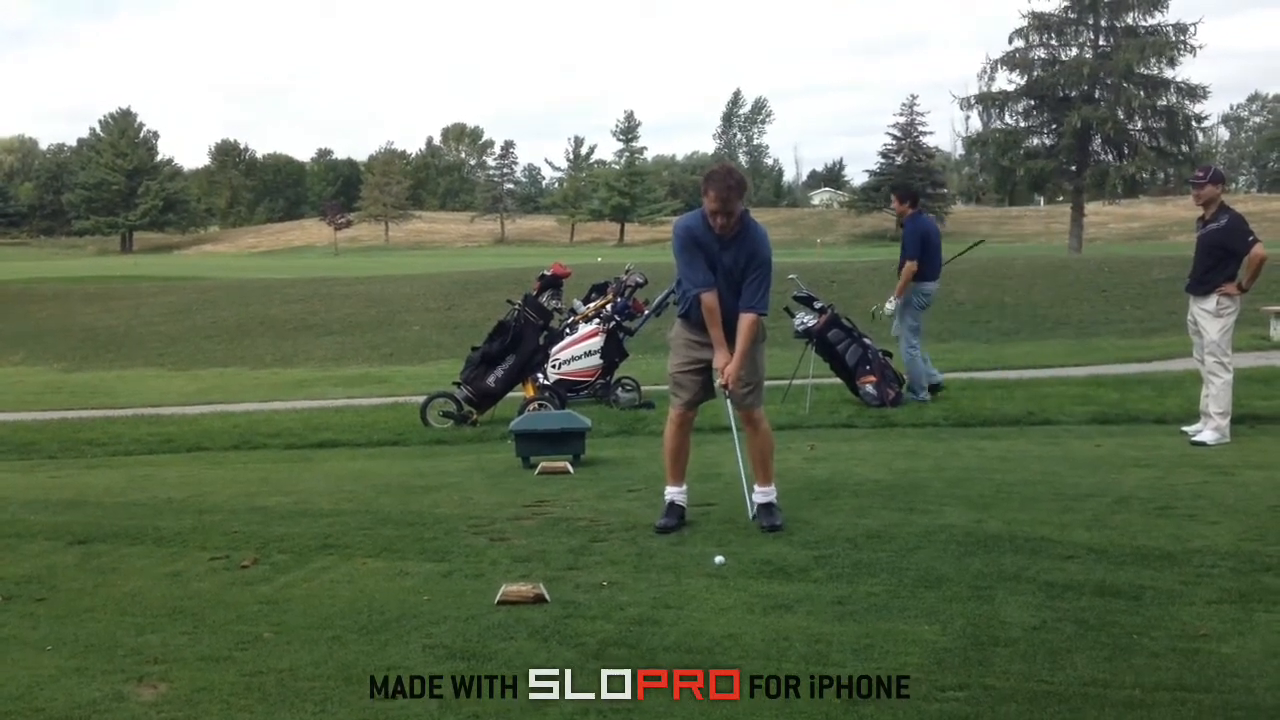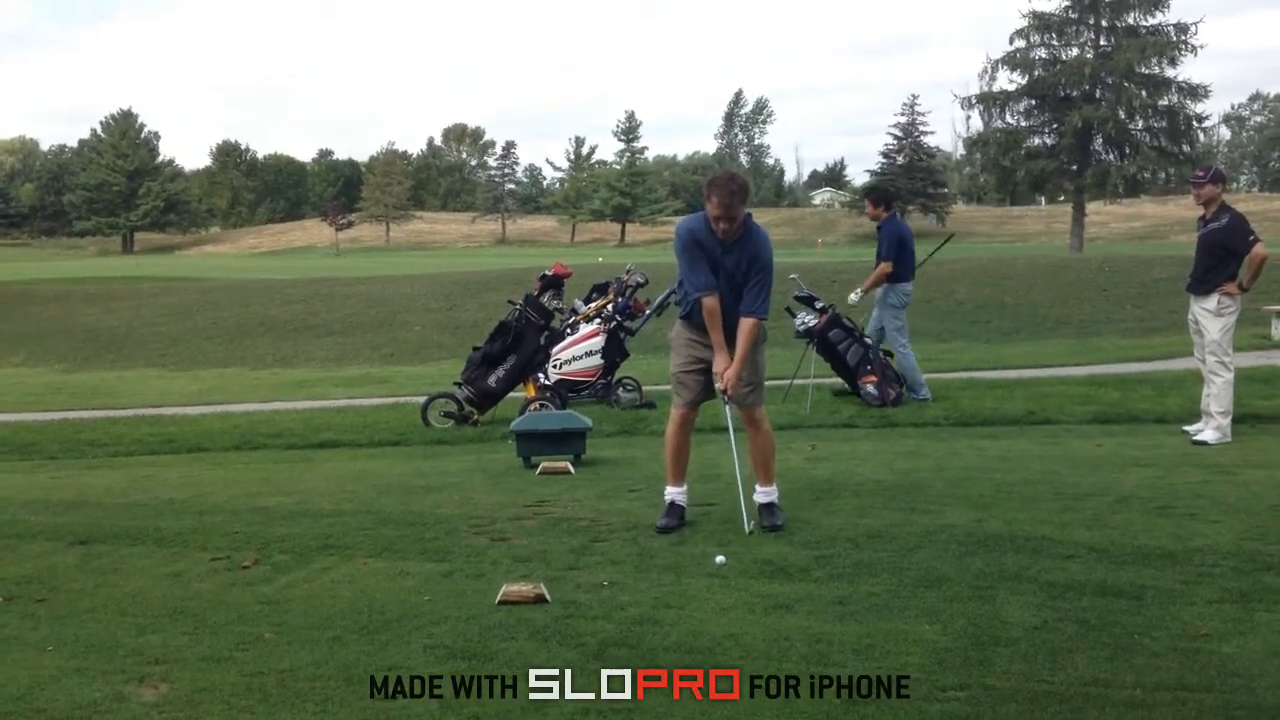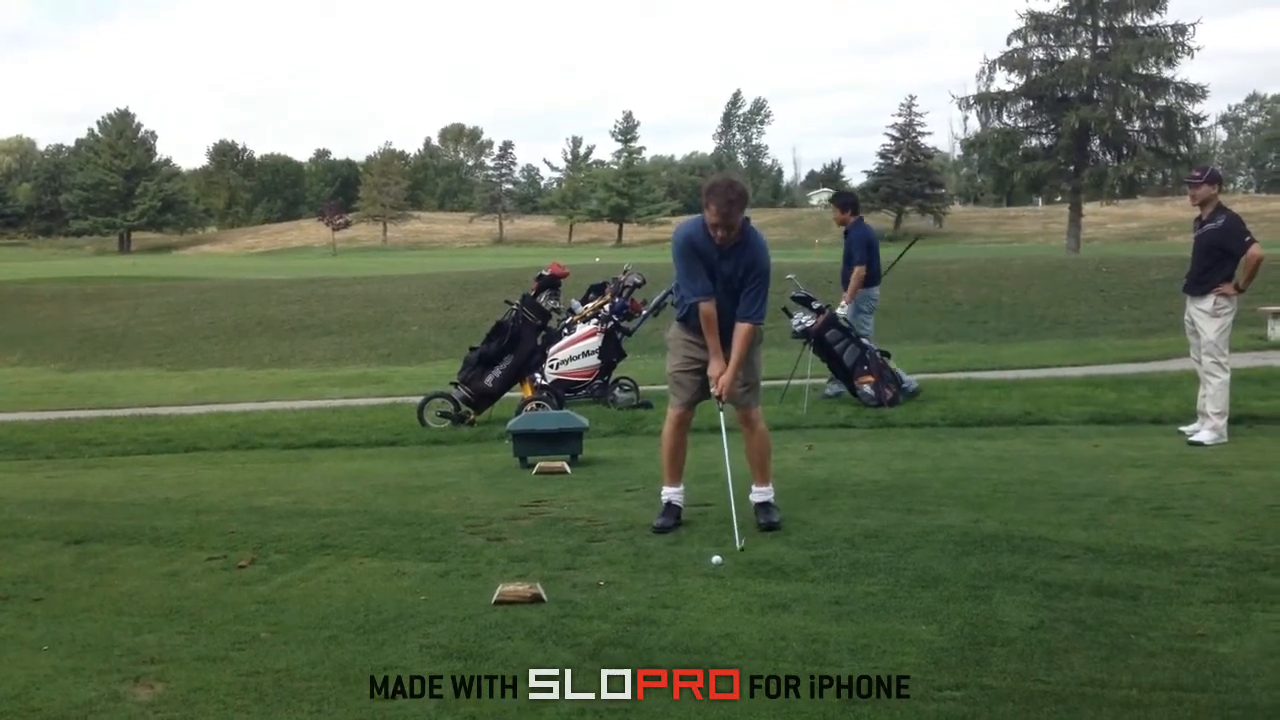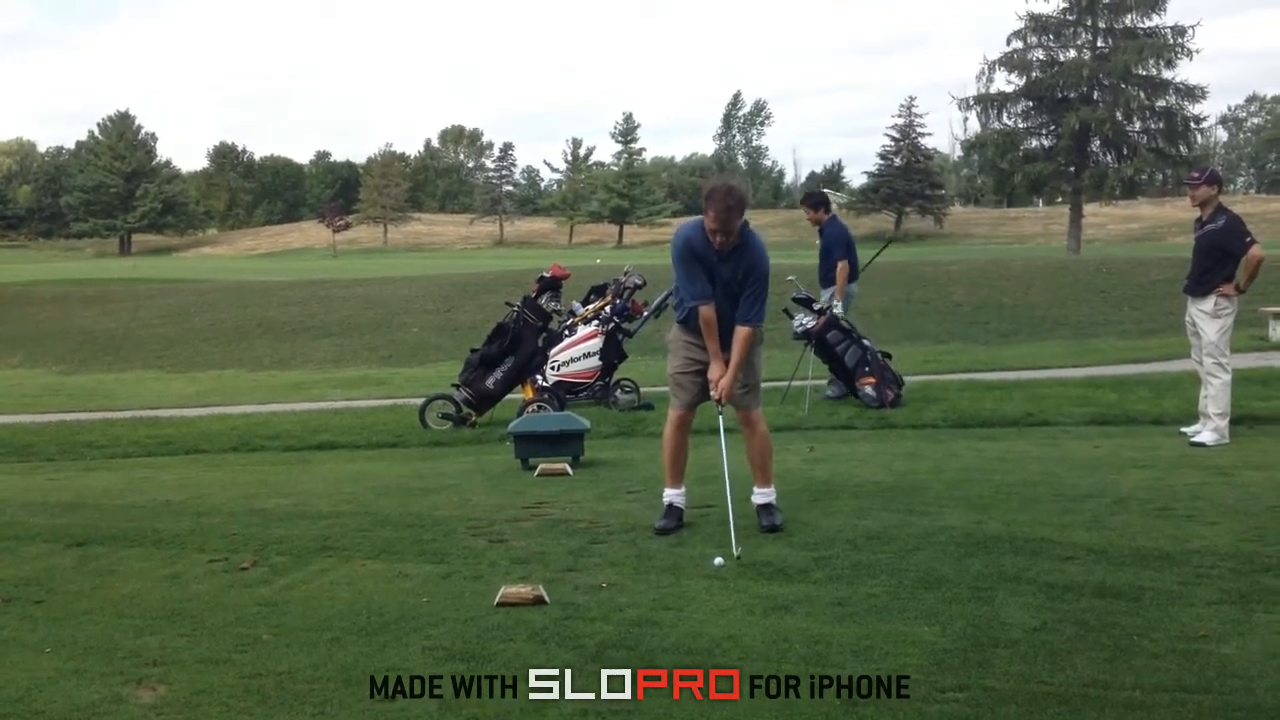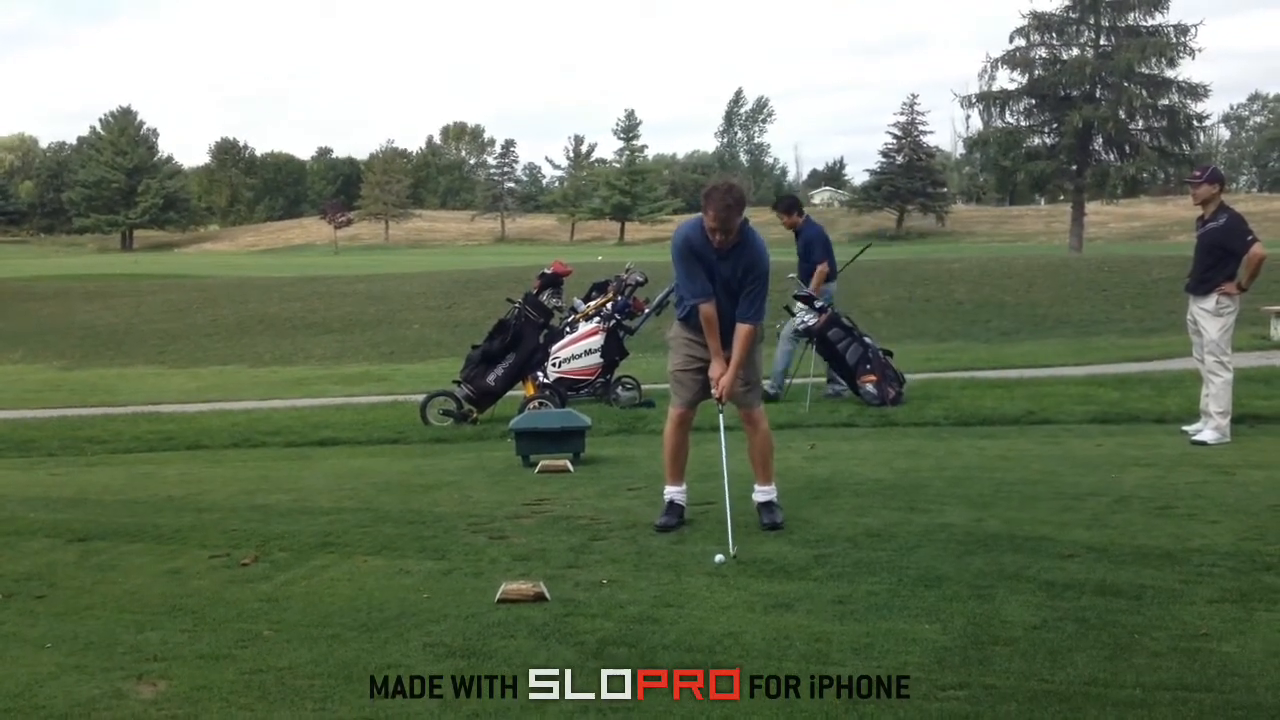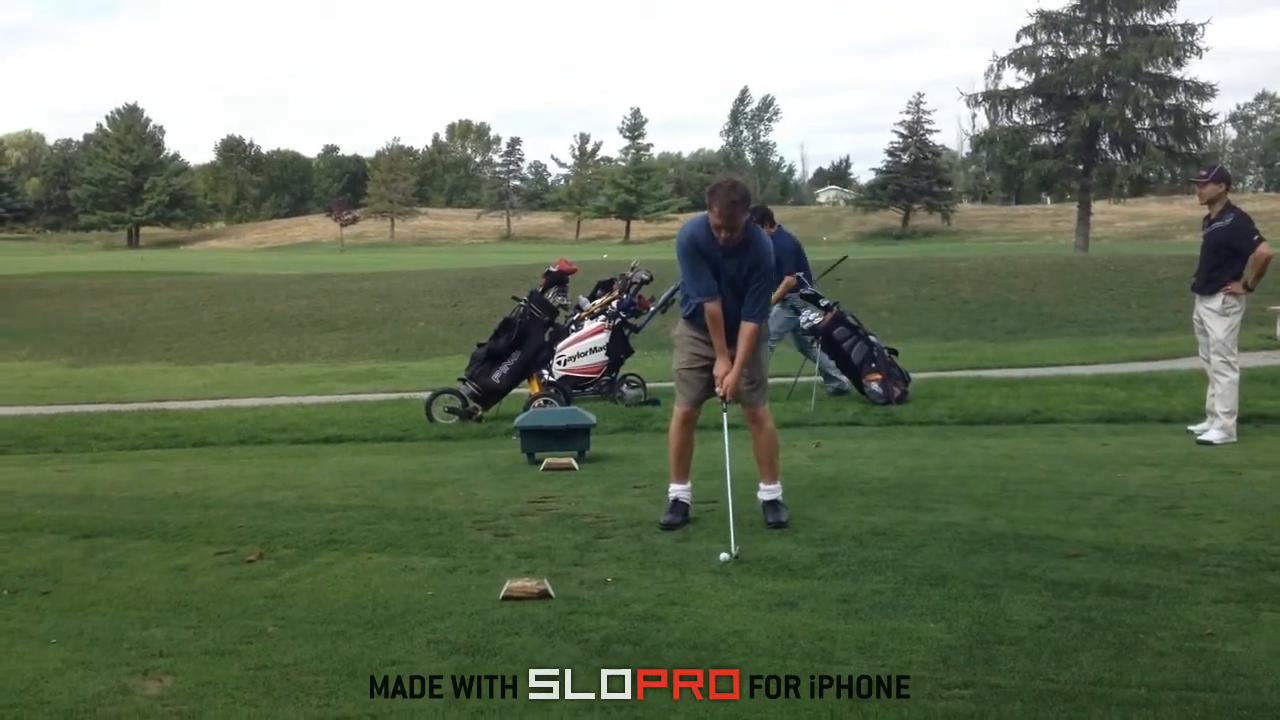
dt=0.2s
person 1, frame 1
left shoulder: (757, 240)
right shoulder: (686, 230)
left elbow: (752, 309)
right elbow: (705, 293)
left wrist: (736, 360)
right wrist: (719, 350)
left hip: (742, 331)
right hip: (693, 331)
left knee: (752, 414)
right knee: (680, 414)
left ankle: (765, 497)
right ankle: (675, 499)
person 1, frame 2
left shoulder: (759, 243)
right shoulder: (689, 231)
left elbow: (752, 313)
right elbow: (706, 296)
left wrist: (736, 365)
right wrist: (719, 354)
left hip: (743, 333)
right hip: (694, 331)
left knee: (754, 413)
right knee: (682, 413)
left ankle: (766, 497)
right ankle: (675, 499)
person 1, frame 3
left shoulder: (756, 249)
right shoulder: (686, 236)
left elbow: (748, 319)
right elbow: (703, 302)
left wrist: (731, 369)
right wrist: (713, 358)
left hip: (739, 335)
right hip: (691, 332)
left knee: (751, 414)
right knee: (679, 413)
left ankle: (763, 497)
right ankle: (672, 499)
person 1, frame 4
left shoulder: (755, 252)
right shoulder: (685, 240)
left elbow: (747, 322)
right elbow: (703, 305)
left wrist: (731, 373)
right wrist: (714, 361)
left hip: (739, 337)
right hip: (691, 334)
left knee: (751, 415)
right knee: (679, 416)
left ankle: (765, 498)
right ankle: (673, 501)
person 1, frame 5
left shoulder: (755, 250)
right shoulder: (685, 238)
left elbow: (748, 319)
right elbow: (704, 303)
left wrist: (732, 371)
right wrist: (715, 359)
left hip: (740, 334)
right hip: (692, 331)
left knee: (752, 412)
right knee: (680, 413)
left ankle: (766, 495)
right ankle: (674, 498)
person 1, frame 6
left shoulder: (761, 247)
right shoulder: (690, 236)
left elbow: (753, 317)
right elbow: (709, 301)
left wrist: (736, 369)
right wrist: (720, 357)
left hip: (745, 332)
right hip: (697, 330)
left knee: (757, 411)
right knee: (684, 412)
left ankle: (771, 494)
right ankle: (679, 496)
person 2, frame 1
left shoulder: (1230, 220)
right shoulder: (1203, 221)
left elbow: (1258, 253)
left wrist: (1242, 287)
right wrist: (1194, 281)
left hip: (1218, 302)
right hip: (1197, 301)
left knee: (1218, 364)
right knee: (1205, 364)
left ankle: (1219, 428)
right ankle: (1207, 421)
person 2, frame 2
left shoulder: (1231, 220)
right shoulder: (1204, 221)
left elbow: (1259, 253)
left wrist: (1243, 286)
right wrist: (1195, 280)
left hip: (1218, 302)
right hip: (1198, 300)
left knee: (1218, 363)
right knee: (1206, 364)
left ankle: (1220, 427)
right ankle: (1208, 420)
person 2, frame 3
left shoulder: (1227, 221)
right shoulder: (1200, 222)
left elbow: (1255, 253)
left wrist: (1239, 287)
right wrist: (1191, 281)
left hip: (1214, 302)
right hip: (1194, 301)
left knee: (1214, 364)
right knee: (1202, 364)
left ankle: (1216, 428)
right ankle: (1204, 421)
person 2, frame 4
left shoulder: (1227, 222)
right shoulder: (1200, 222)
left elbow: (1256, 254)
left wrist: (1240, 287)
right wrist: (1192, 281)
left hip: (1215, 303)
right hip: (1195, 302)
left knee: (1215, 365)
right knee: (1203, 365)
left ankle: (1218, 429)
right ankle: (1206, 422)
person 2, frame 5
left shoulder: (1229, 220)
right shoulder: (1202, 221)
left elbow: (1257, 253)
left wrist: (1241, 286)
left hip: (1217, 302)
right hip: (1197, 300)
left knee: (1217, 363)
right knee: (1204, 363)
left ankle: (1219, 428)
right ankle: (1207, 420)
person 2, frame 6
left shoulder: (1236, 220)
right shoulder: (1209, 220)
left elbow: (1264, 252)
left wrist: (1248, 286)
left hip: (1223, 302)
right hip: (1203, 300)
left knee: (1223, 363)
right knee: (1211, 363)
left ankle: (1225, 427)
right ankle: (1213, 420)
person 3, frame 1
left shoulder: (913, 227)
right shoulder: (927, 222)
left elbow: (911, 266)
left wrist: (894, 298)
left hip: (917, 288)
right hip: (927, 284)
left knee: (909, 343)
right knee: (907, 337)
left ankle: (919, 392)
right ankle: (932, 378)
person 3, frame 2
left shoulder: (890, 230)
right shoulder: (897, 225)
left elbow: (885, 268)
left wrist: (861, 291)
left hip: (893, 290)
right hip: (893, 289)
left knee: (899, 344)
right knee: (872, 338)
left ankle: (919, 392)
person 3, frame 3
left shoulder: (858, 234)
right shoulder: (859, 231)
left elbow: (859, 271)
left wrist: (844, 302)
left hip: (862, 295)
right hip: (860, 295)
left ankle: (906, 384)
right ankle: (837, 386)
person 3, frame 4
left shoulder: (834, 231)
right shoulder: (831, 228)
left elbow: (843, 267)
left wrist: (838, 301)
left hip: (838, 290)
right hip: (834, 290)
left ankle: (846, 383)
right ankle: (838, 386)
person 3, frame 5
left shoulder: (812, 233)
right shoulder: (804, 231)
left elbow: (823, 269)
left hip: (818, 291)
right hip: (816, 290)
left knee: (789, 336)
left ankle: (774, 388)
right ankle: (838, 385)
person 3, frame 6
left shoulder: (784, 243)
right shoulder: (778, 240)
left elbow: (790, 280)
right wrist: (776, 300)
left hip: (792, 298)
right hip: (794, 296)
left knee: (767, 341)
right knee: (805, 343)
right ankle: (837, 381)
